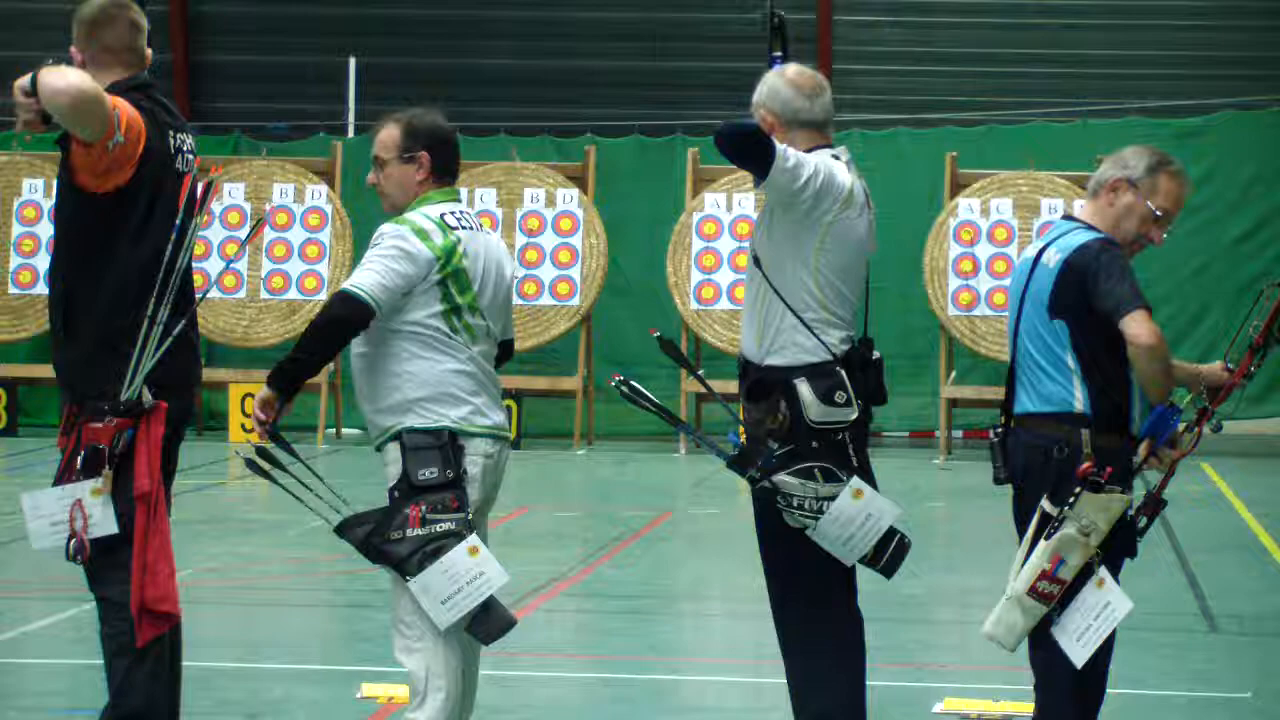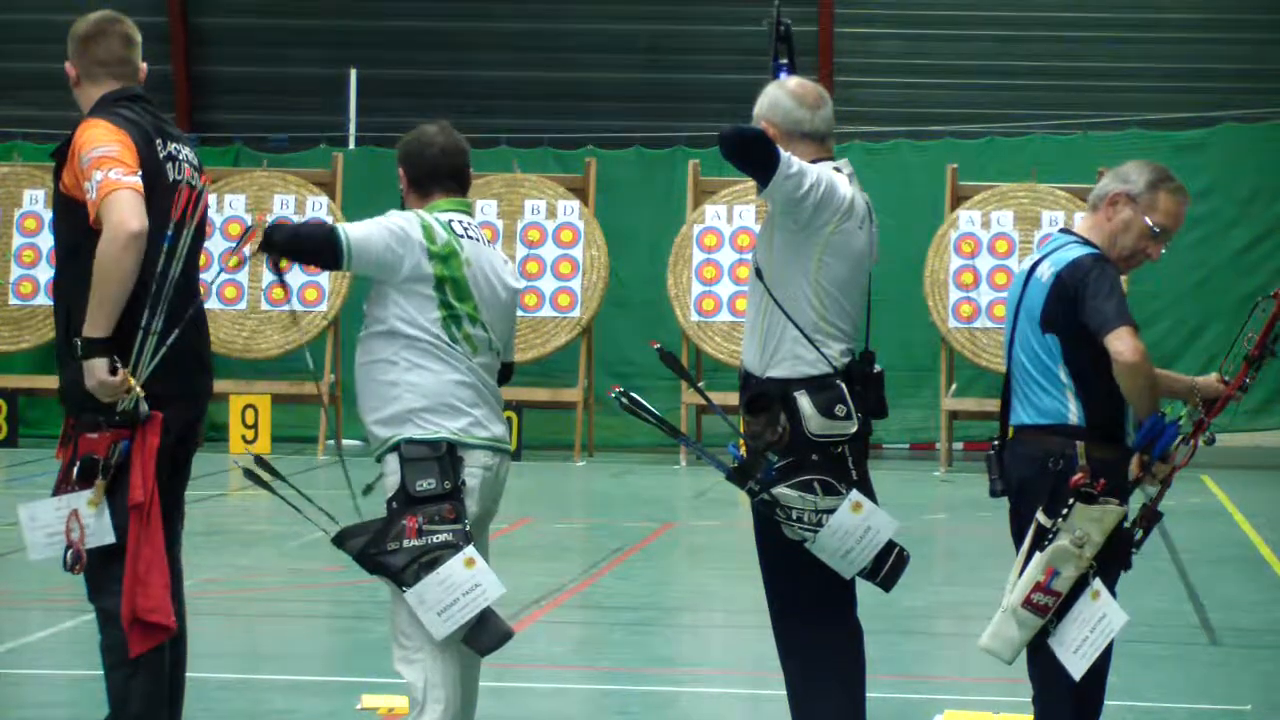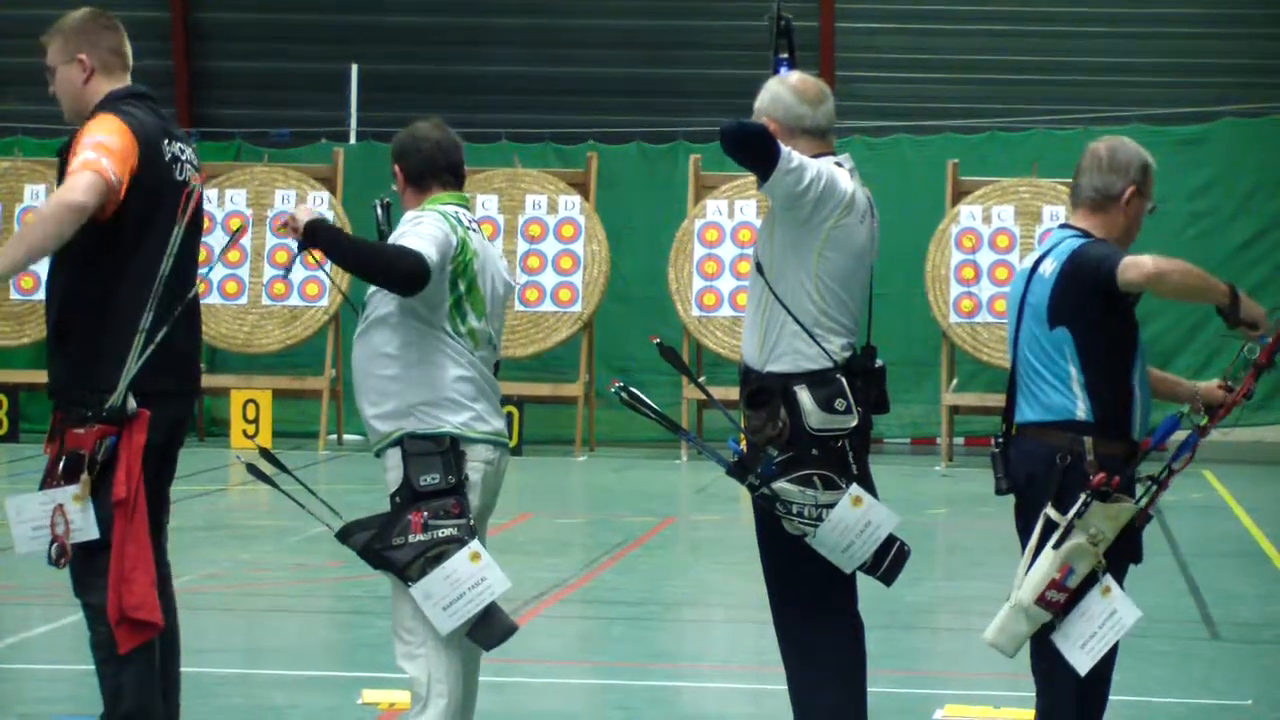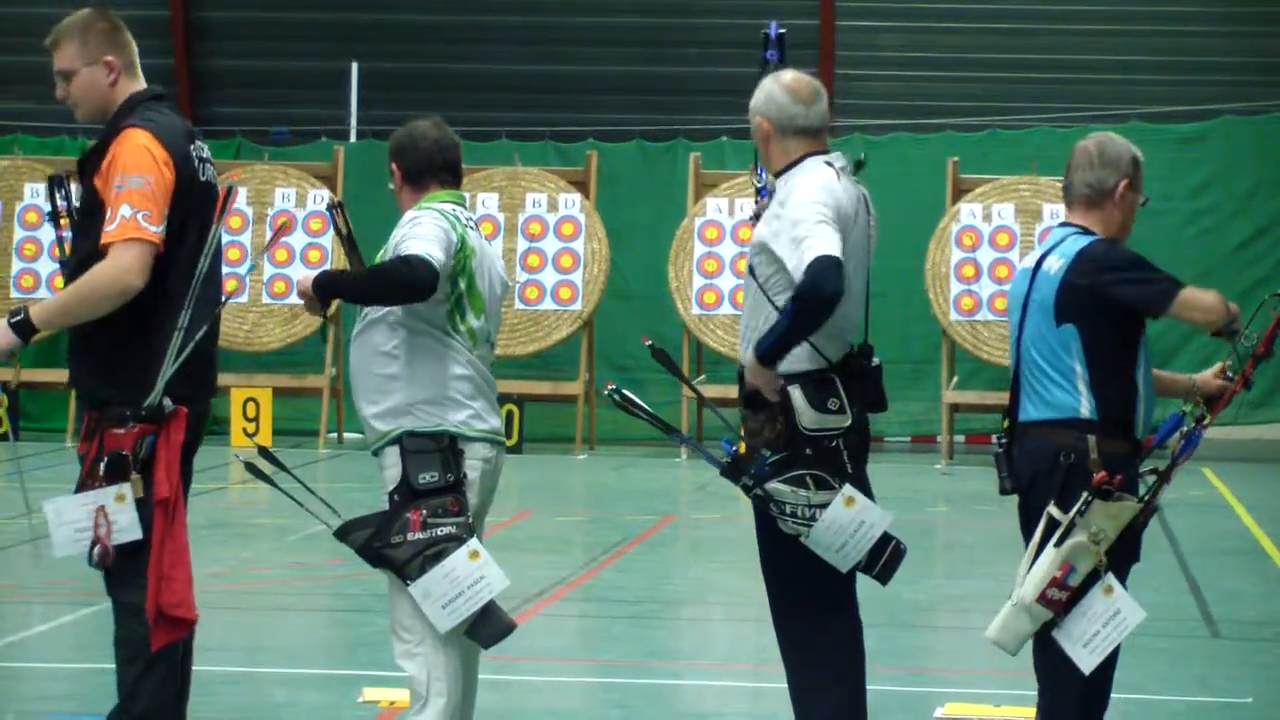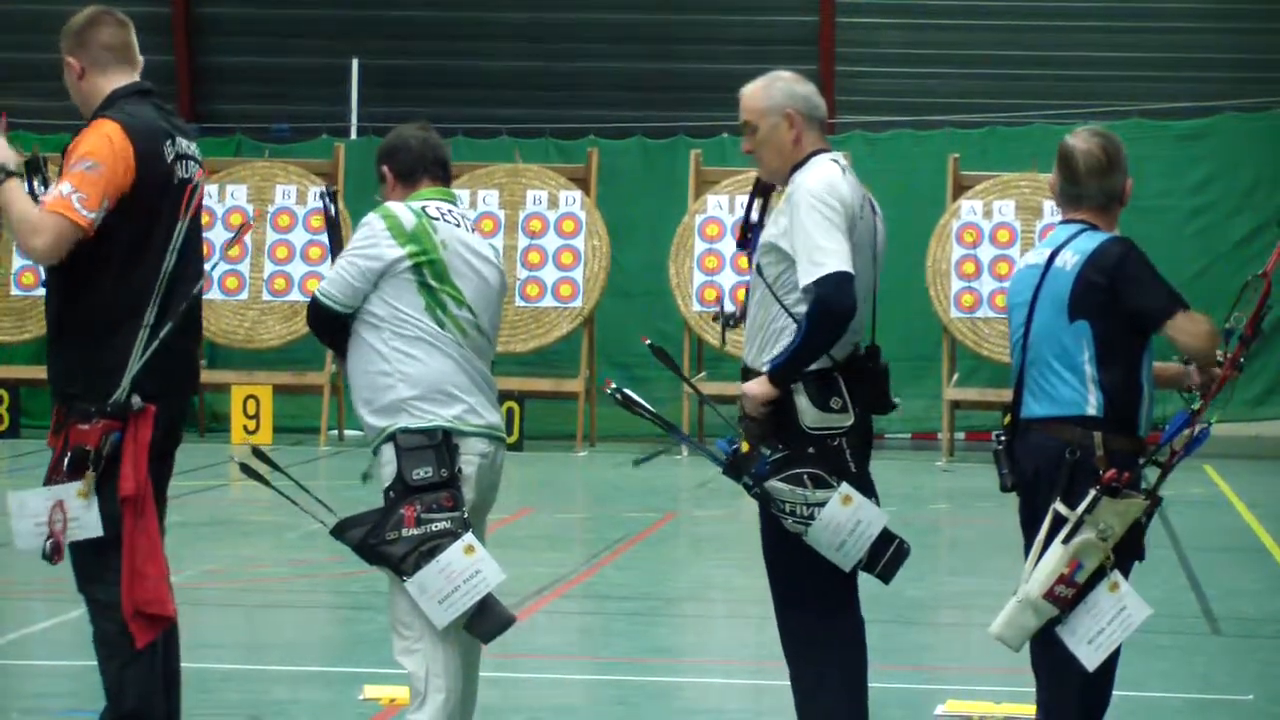
dt=1s
person 1, frame 1
left shoulder: (120, 121)
right shoulder: (167, 124)
left elbow: (75, 92)
left wrist: (35, 86)
left hip: (117, 375)
right hip: (157, 369)
left knee: (119, 559)
right knee: (140, 550)
person 1, frame 2
left shoulder: (101, 135)
right shoulder: (173, 141)
left elbow: (126, 228)
left wrist: (94, 344)
left hip: (123, 387)
right hip: (176, 381)
left knee: (120, 573)
right knee: (154, 564)
person 1, frame 3
left shoulder: (112, 127)
right shoulder: (171, 138)
left elbow: (78, 200)
left hip: (112, 388)
right hip: (159, 381)
left knee: (108, 571)
right knee: (141, 561)
person 1, frame 4
left shoulder: (137, 143)
right shoulder: (178, 135)
left elbow: (126, 271)
right wrist: (85, 228)
left hip: (140, 395)
right hip: (163, 387)
left knee: (138, 573)
right knee: (152, 567)
person 1, frame 5
left shoulder: (110, 134)
right shoulder: (176, 137)
right wrist: (63, 190)
left hip: (111, 388)
right hip: (158, 380)
left knee: (111, 569)
right knee: (137, 561)
person 2, frame 1
left shoulder: (815, 179)
right shoulder: (839, 180)
left elbow: (734, 140)
left wrist: (764, 133)
left hip: (801, 407)
right hip: (812, 398)
left knee: (813, 588)
right knee: (810, 582)
person 2, frame 2
left shoulder: (816, 191)
right shoulder: (843, 193)
left elbow: (738, 144)
left wrist: (766, 140)
left hip: (803, 421)
right hip: (815, 411)
left knee: (813, 600)
right knee: (810, 596)
person 2, frame 3
left shoulder: (817, 186)
right shoulder: (843, 186)
left elbow: (737, 137)
left wrist: (765, 129)
left hip: (804, 417)
right hip: (814, 406)
left knee: (813, 595)
right knee: (810, 592)
person 2, frame 4
left shoulder: (807, 190)
right shoulder: (840, 184)
left elbow: (823, 286)
left wrist: (764, 355)
left hip: (801, 414)
right hip: (818, 405)
left knee: (809, 592)
right knee: (817, 589)
person 2, frame 5
left shoulder: (814, 186)
right shoulder: (842, 185)
left elbow: (836, 301)
left wrist: (774, 379)
left knee: (811, 590)
right knee: (817, 588)
person 3, frame 1
left shoulder: (412, 234)
right shoulder: (487, 241)
left elbow: (343, 316)
left wrist: (280, 385)
right hip: (477, 440)
left knee: (425, 610)
person 3, frame 2
left shoulder: (411, 234)
right shoulder: (497, 259)
left elbow: (319, 243)
left wrist: (272, 239)
right hip: (479, 451)
left knee: (424, 623)
person 3, frame 3
left shoulder: (431, 223)
right shoulder: (484, 247)
left elbow: (407, 271)
left wrist: (315, 230)
left hip: (433, 447)
right hip: (469, 444)
left knee: (427, 615)
person 3, frame 4
left shoulder: (430, 219)
right shoulder: (478, 241)
left elbow: (413, 278)
left wrist: (323, 284)
right hip: (466, 443)
left knee: (425, 615)
person 3, frame 5
left shoulder: (391, 222)
right shoulder: (482, 247)
left elbow: (323, 316)
left wrist: (364, 345)
right hip: (477, 442)
left knee: (425, 615)
person 4, frame 1
left shoulder: (1046, 247)
right shoulder: (1095, 253)
right elbow: (1143, 339)
left wrist: (1196, 375)
right wrist: (1164, 413)
left hip: (1042, 449)
right hip: (1079, 456)
left knee: (1059, 602)
person 4, frame 2
left shoulder: (1049, 259)
right shoulder: (1088, 268)
right elbow: (1129, 354)
left wrist: (1193, 387)
left hip: (1043, 462)
right hip: (1074, 469)
left knee: (1057, 613)
person 4, frame 3
left shoulder: (1051, 257)
right shoulder: (1085, 260)
right elbow: (1149, 271)
left wrist: (1192, 393)
right wrist: (1232, 300)
left hip: (1051, 460)
right hip: (1080, 466)
left knee: (1067, 613)
person 4, frame 4
left shoulder: (1041, 261)
right shoulder: (1098, 259)
right elbow: (1207, 311)
left wrist: (1189, 385)
right wrist: (1226, 311)
left hip: (1046, 455)
right hip: (1085, 462)
person 4, frame 5
left shoulder: (1032, 262)
right shoulder: (1111, 256)
right elbow: (1195, 336)
left wrist: (1177, 375)
right wrist: (1204, 360)
left hip: (1041, 450)
right hip: (1089, 458)
